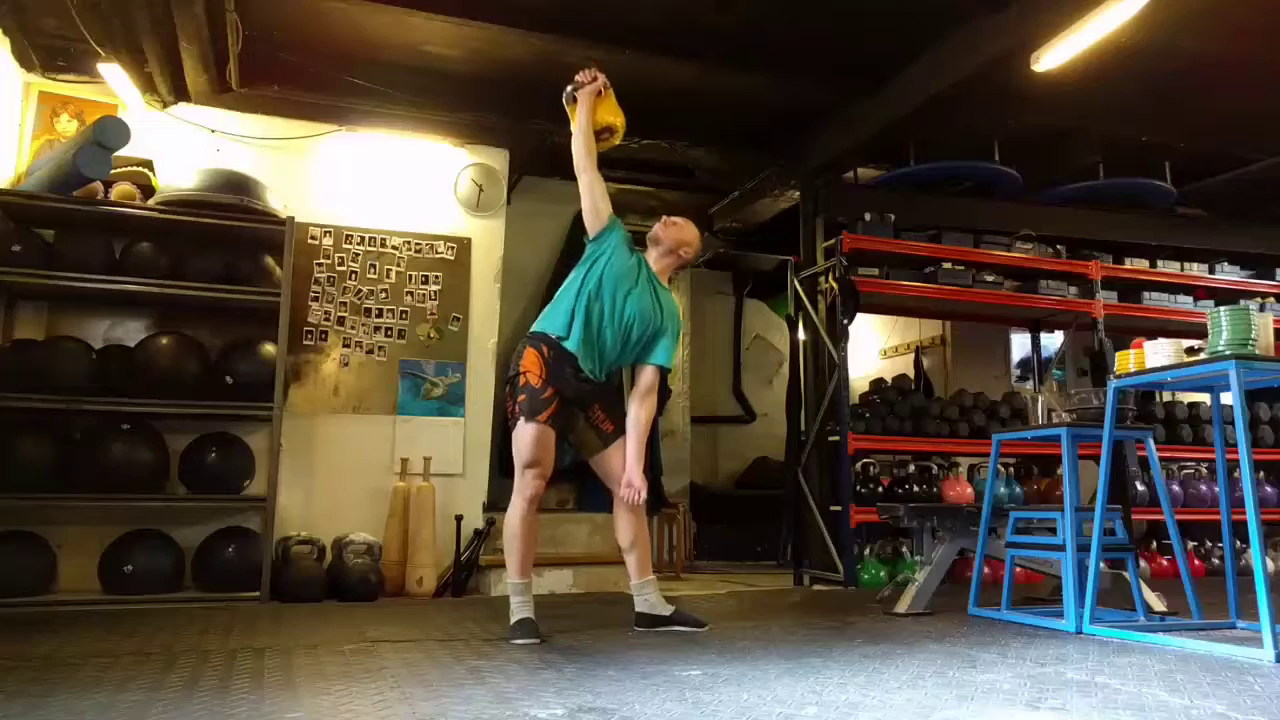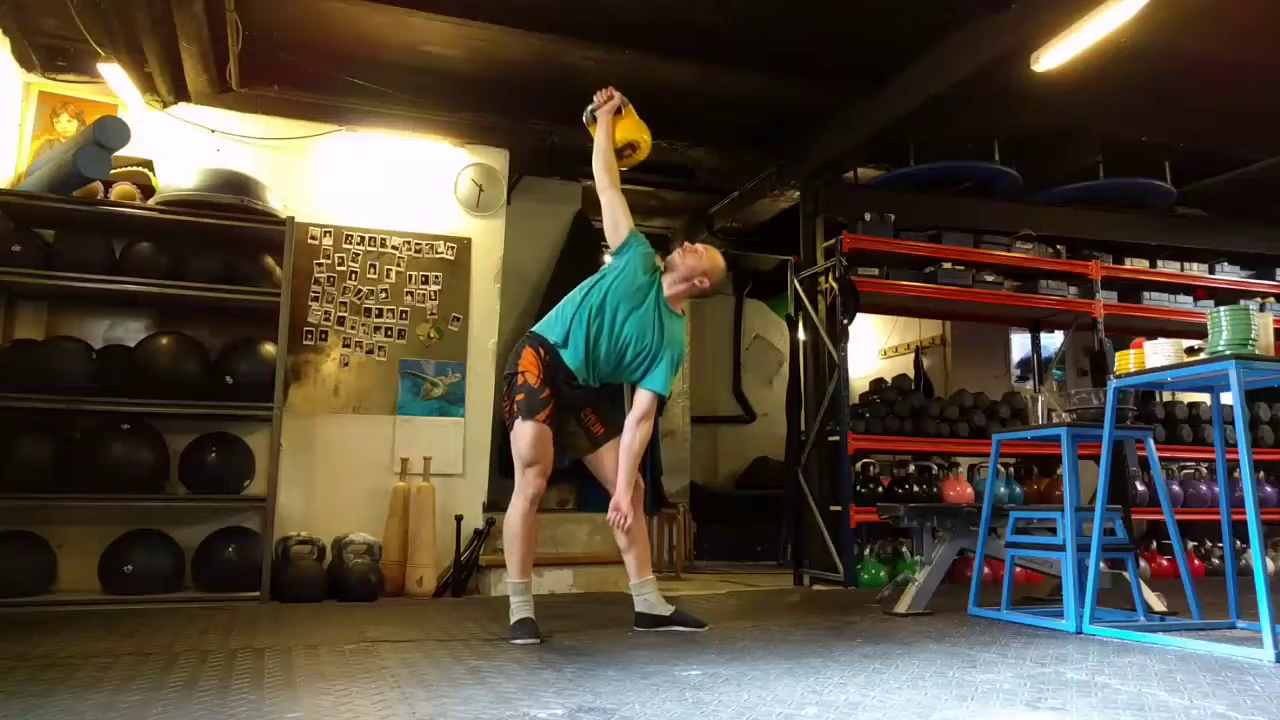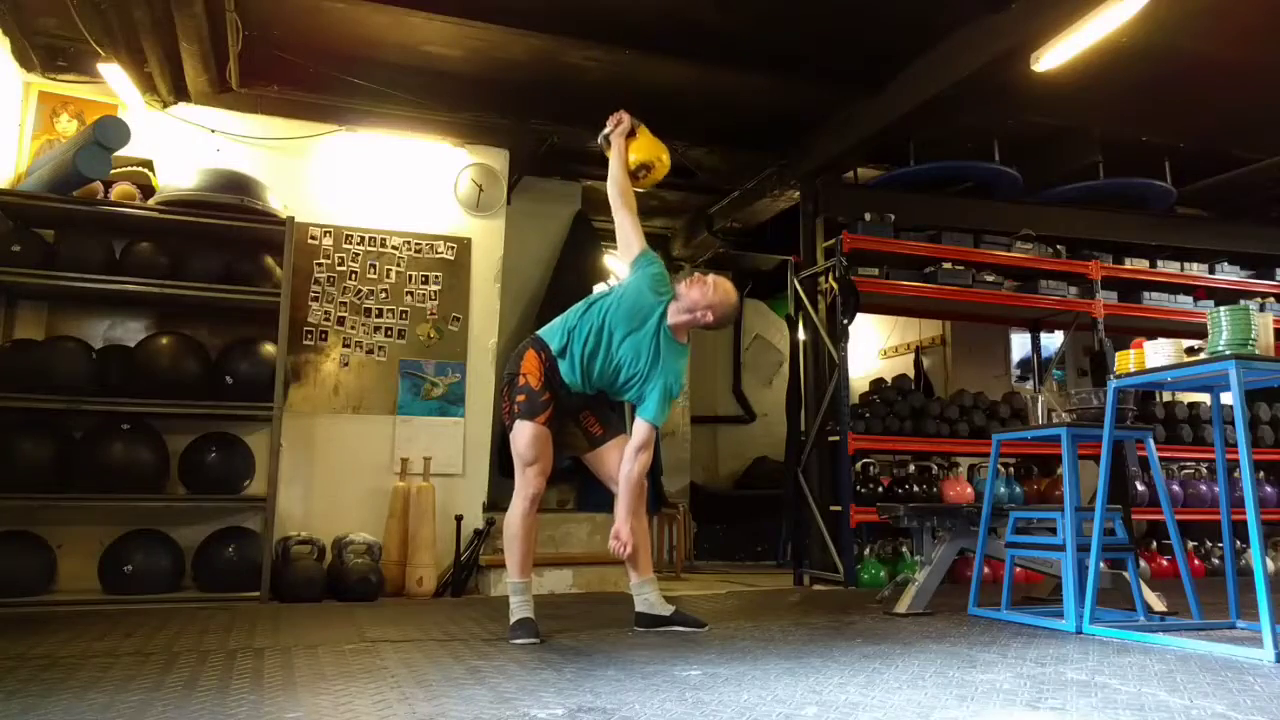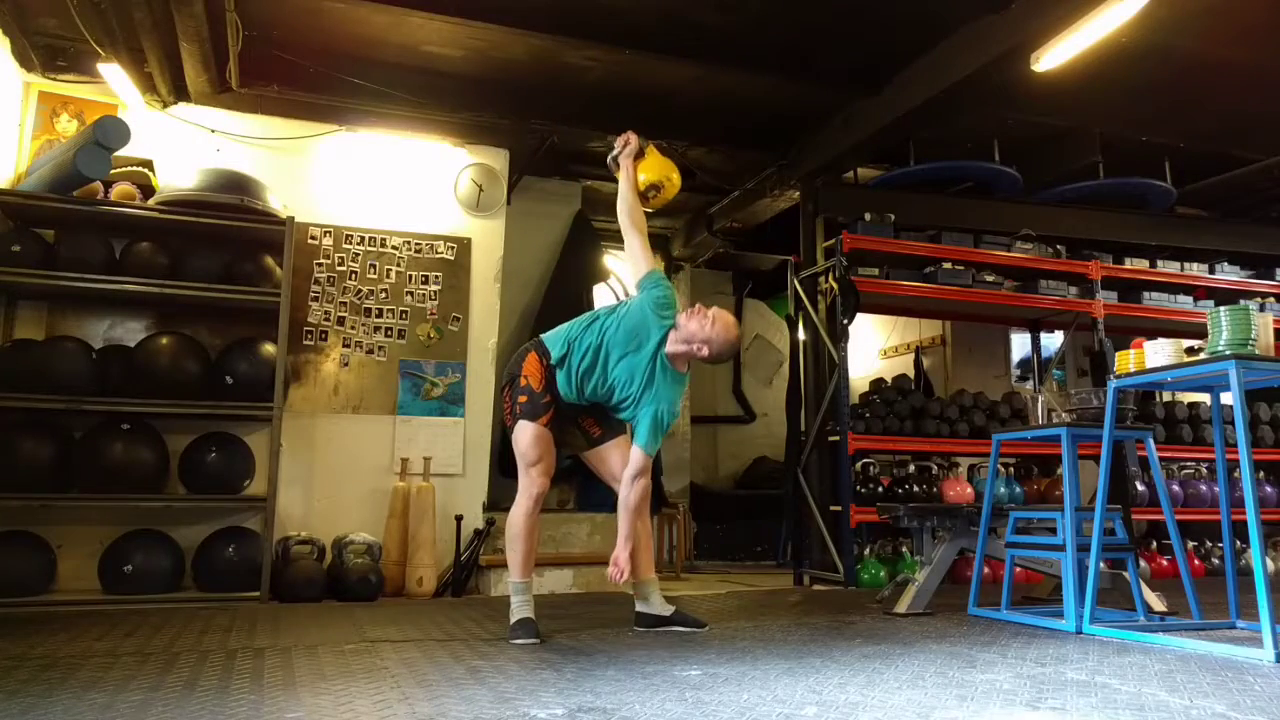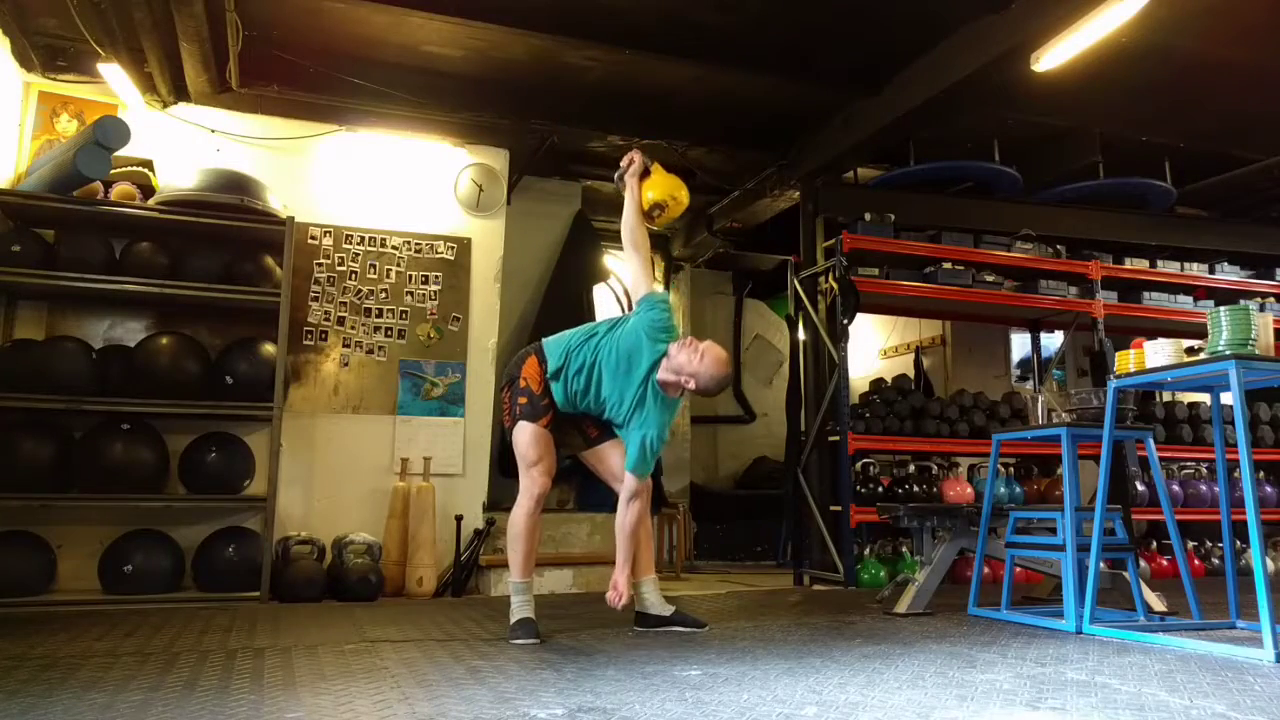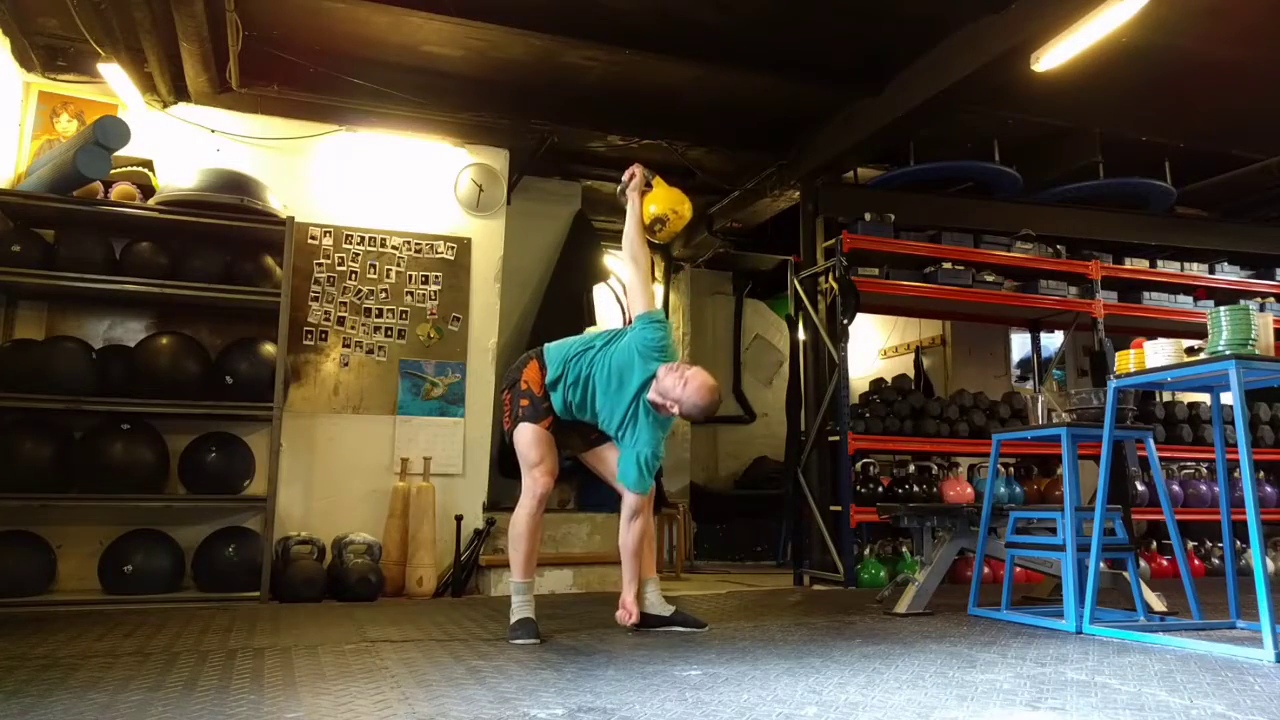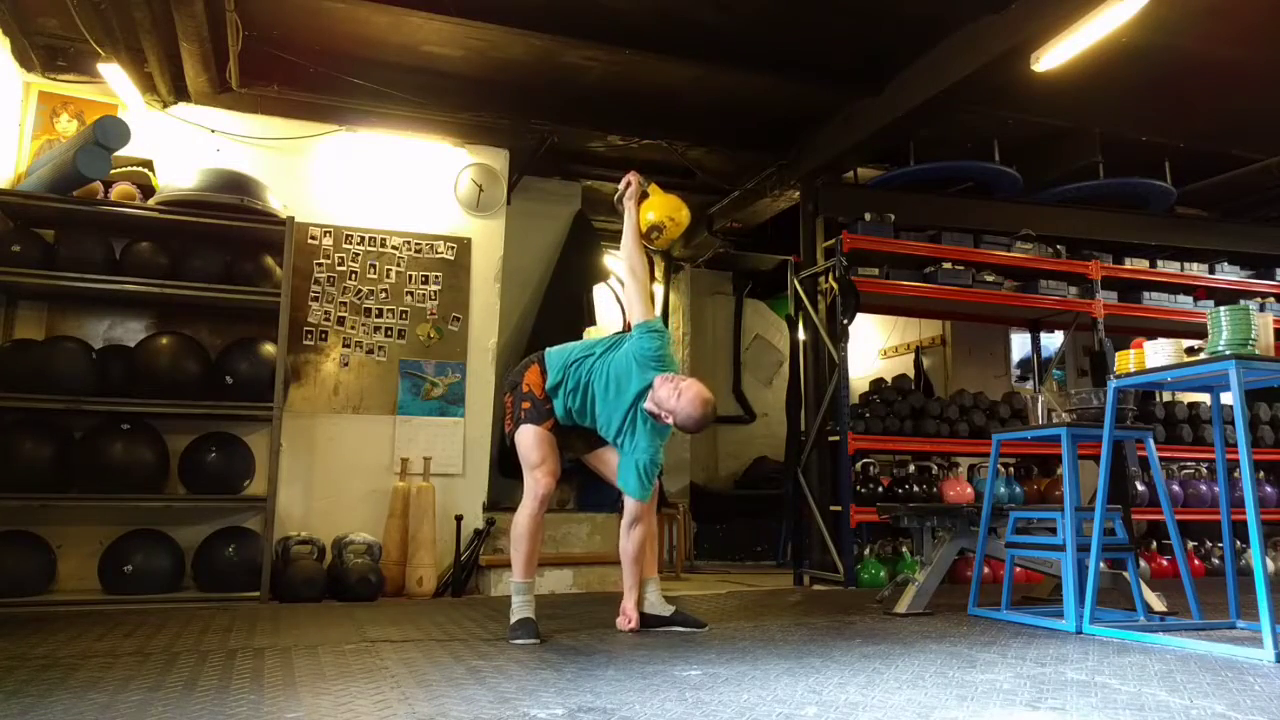
dt=0.3s
person 1, frame 1
left shoulder: (667, 317)
right shoulder: (615, 246)
left elbow: (644, 393)
right elbow: (586, 168)
left wrist: (636, 461)
right wrist: (586, 100)
left hip: (592, 385)
right hip: (543, 360)
left knee: (631, 488)
right knee: (531, 484)
left ankle: (649, 605)
right ankle: (520, 610)
person 1, frame 2
left shoulder: (672, 340)
right shoulder: (637, 262)
left elbow: (640, 415)
right elbow: (606, 184)
left wrist: (622, 485)
right wrist: (606, 118)
left hip: (588, 388)
right hip: (541, 361)
left knee: (634, 490)
right knee: (531, 485)
left ankle: (648, 604)
right ankle: (520, 610)
person 1, frame 3
left shoulder: (671, 369)
right shoulder: (653, 284)
left elbow: (639, 447)
right elbow: (622, 208)
left wrist: (626, 518)
right wrist: (619, 142)
left hip: (584, 395)
right hip: (539, 365)
left knee: (634, 484)
right knee: (531, 485)
left ankle: (649, 604)
right ankle: (520, 610)
person 1, frame 4
left shoulder: (665, 395)
right shoulder: (659, 307)
left elbow: (637, 473)
right elbow: (633, 229)
left wrist: (623, 546)
right wrist: (627, 163)
left hip: (584, 402)
right hip: (539, 369)
left knee: (635, 487)
right knee: (535, 486)
left ankle: (650, 605)
right ankle: (520, 610)
person 1, frame 5
left shoulder: (653, 418)
right shoulder: (658, 327)
left elbow: (632, 498)
right elbow: (635, 252)
left wrist: (622, 572)
right wrist: (632, 185)
left hip: (581, 407)
right hip: (537, 374)
left knee: (641, 485)
right knee: (537, 485)
left ankle: (650, 603)
right ankle: (520, 610)
person 1, frame 6
left shoulder: (647, 437)
right shoulder: (654, 344)
left elbow: (633, 513)
right elbow: (636, 267)
left wrist: (630, 592)
right wrist: (634, 197)
left hip: (578, 411)
right hip: (538, 378)
left knee: (640, 490)
right knee: (539, 485)
left ankle: (650, 602)
right ankle: (521, 609)
person 1, frame 7
left shoulder: (646, 444)
right shoulder: (654, 354)
left elbow: (634, 520)
right elbow: (635, 275)
left wrist: (630, 599)
right wrist: (631, 207)
left hip: (579, 414)
right hip: (539, 383)
left knee: (645, 494)
right knee: (541, 486)
left ankle: (652, 603)
right ankle: (521, 610)
